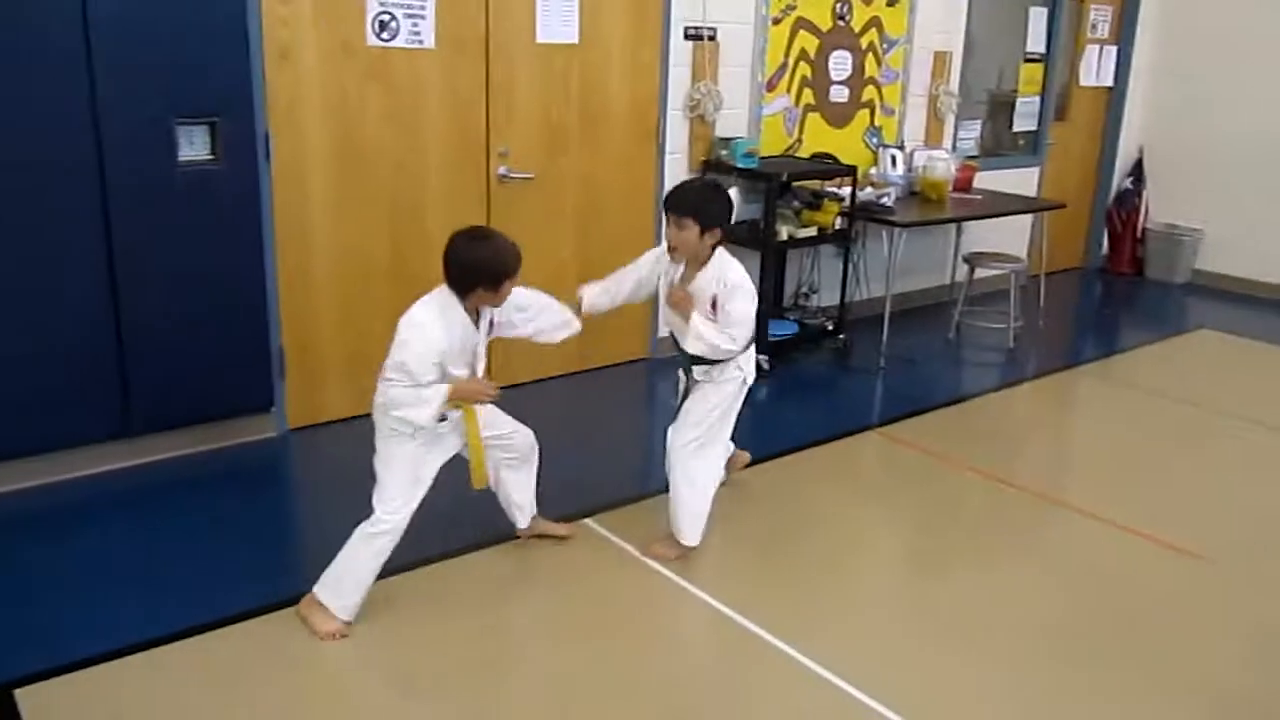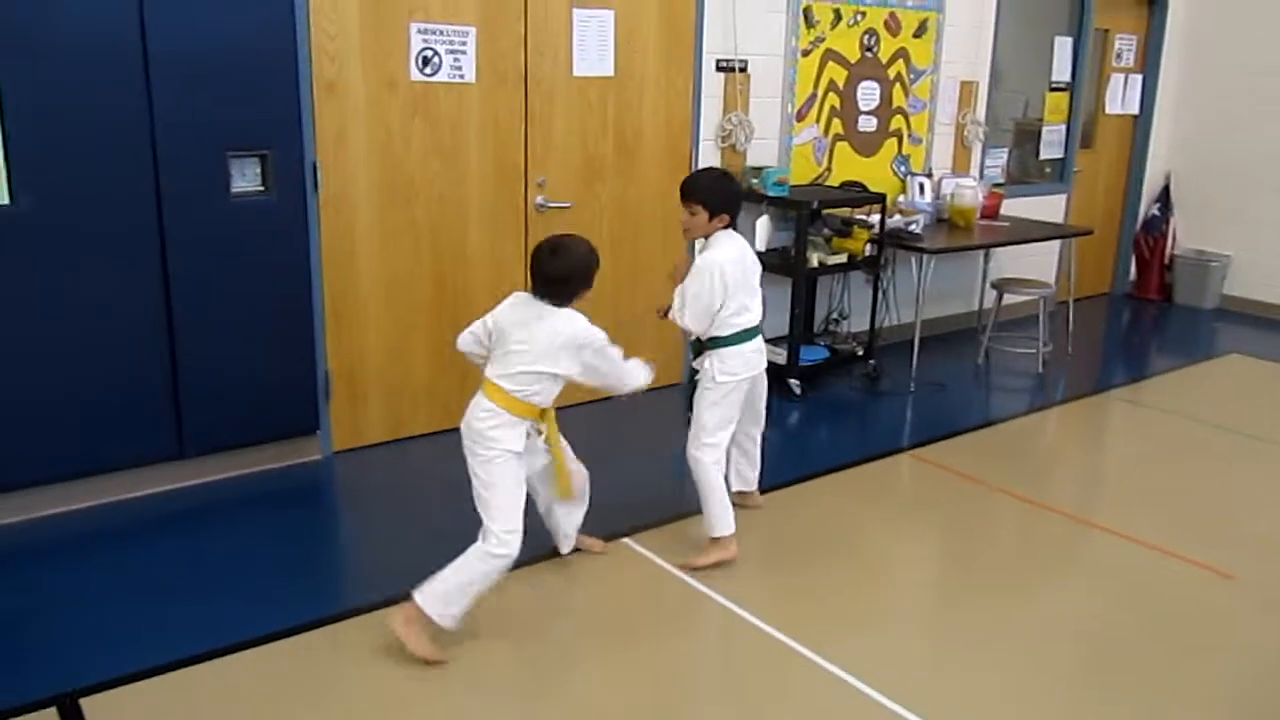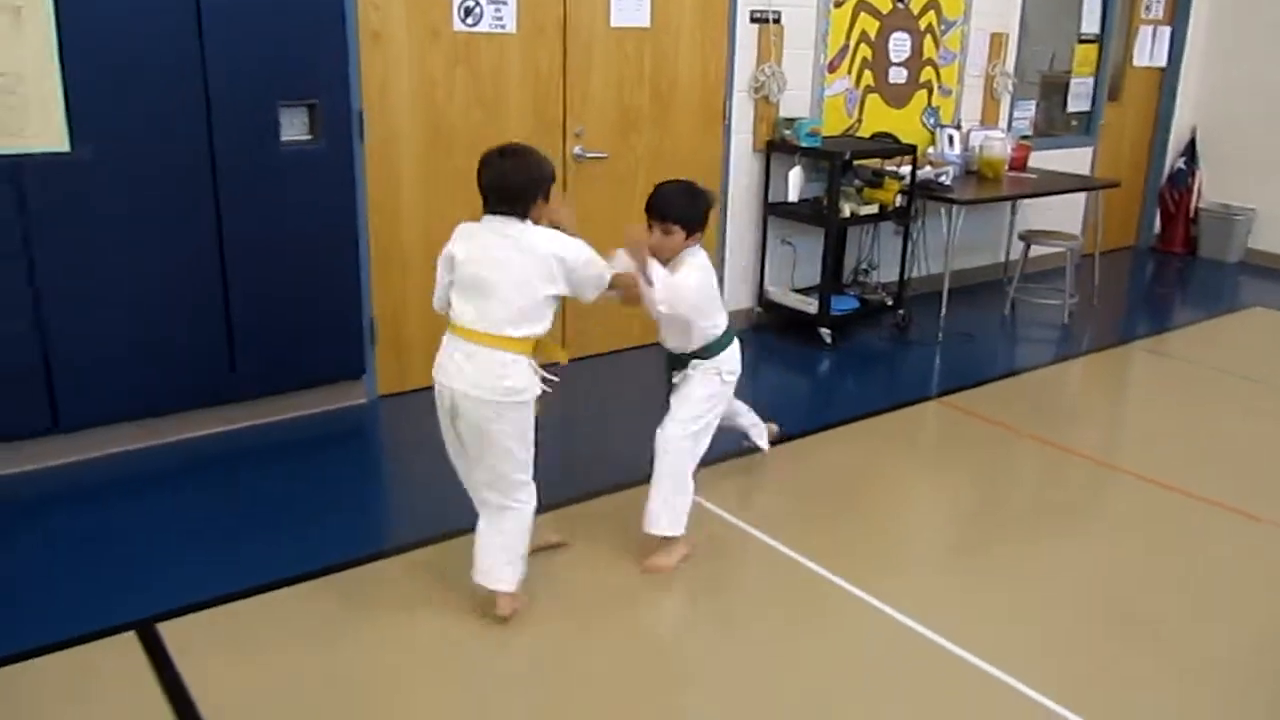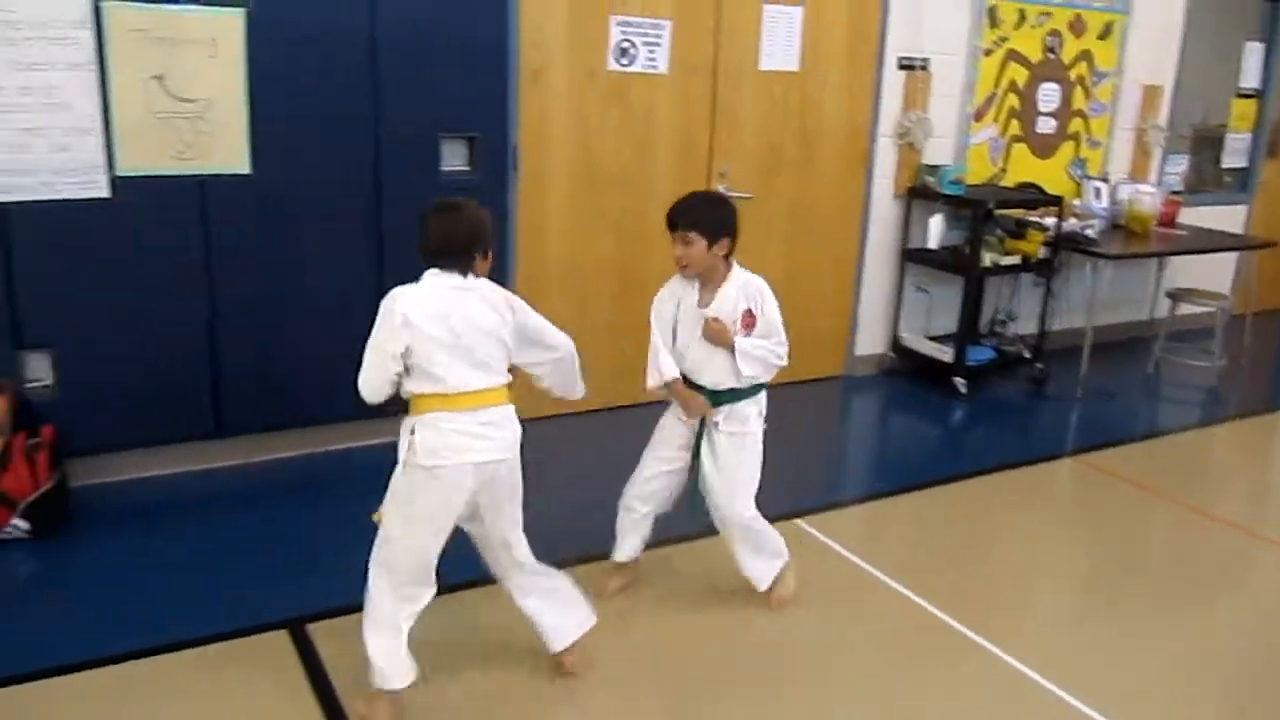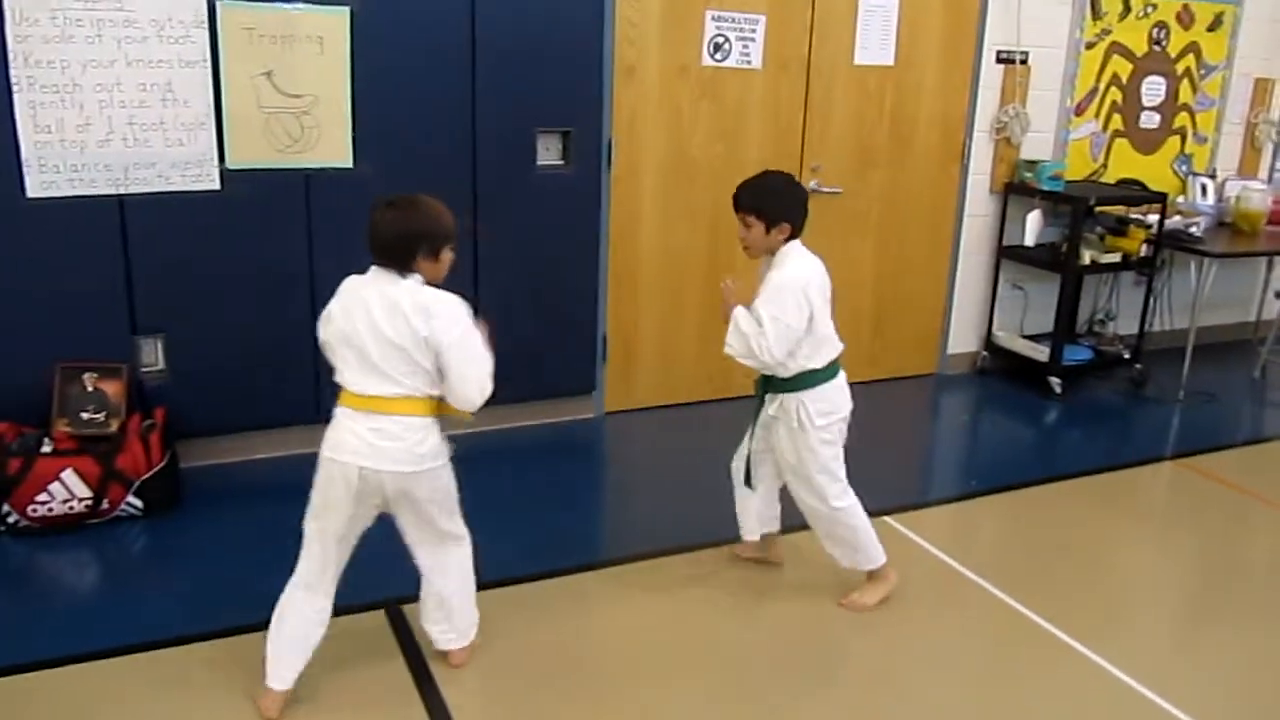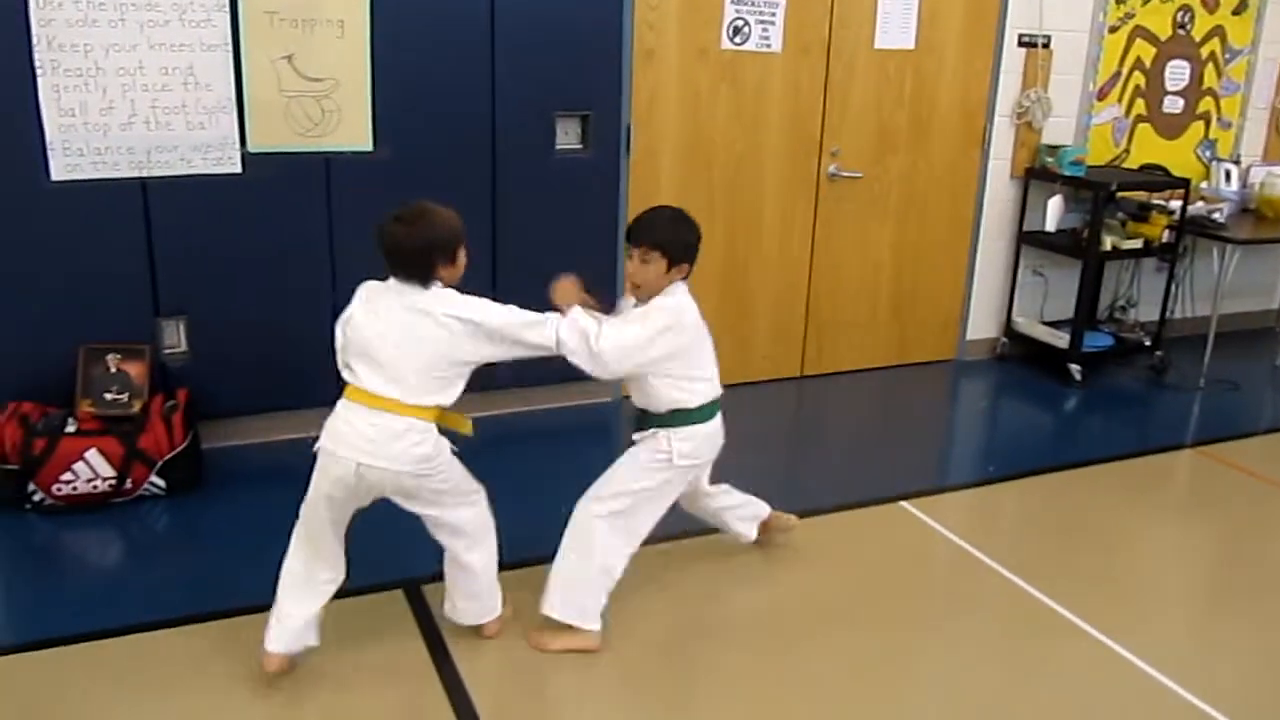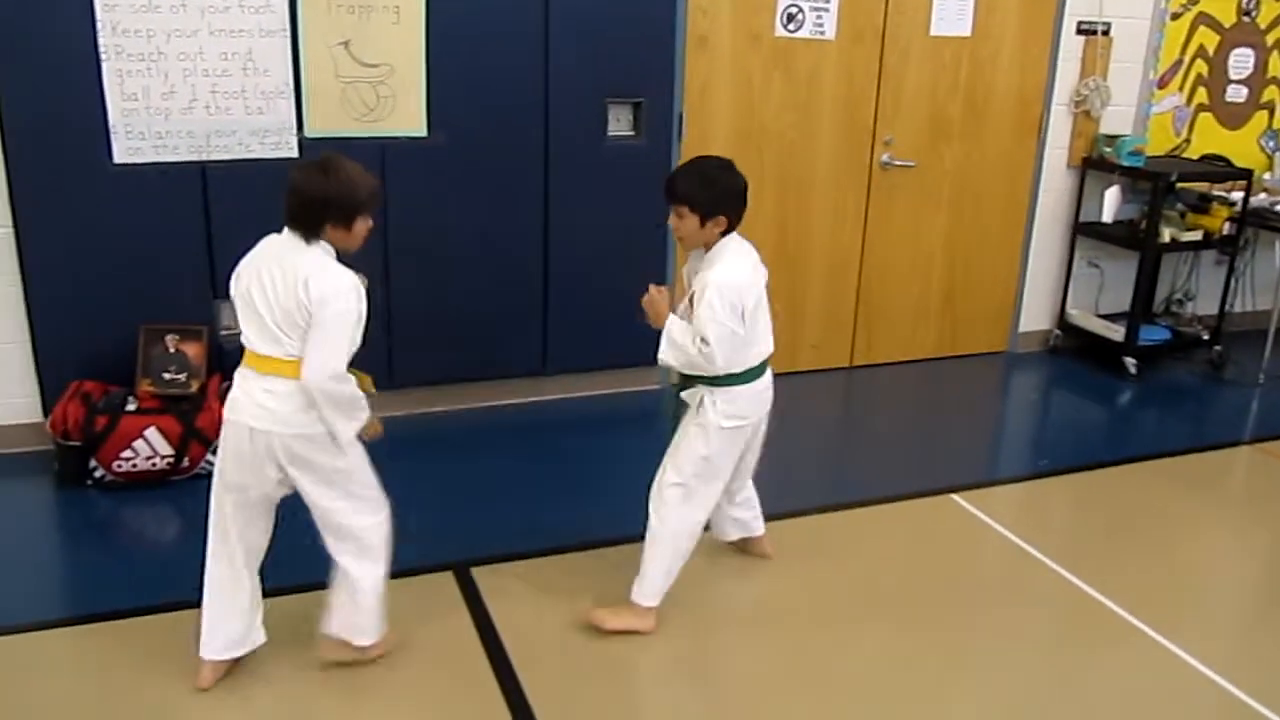
dt=0.5s
person 1, frame 1
left shoulder: (485, 305)
right shoulder: (425, 326)
left elbow: (532, 306)
right elbow: (395, 398)
left wrist: (570, 324)
right wrist: (453, 391)
left hip: (457, 411)
right hip: (410, 423)
left knee: (519, 443)
right knee: (390, 518)
left ankle: (528, 521)
right ankle: (321, 602)
person 1, frame 2
left shoulder: (515, 305)
right shoulder: (578, 333)
left elbow: (468, 344)
right elbow: (623, 378)
right wrist: (643, 367)
left hip: (518, 424)
right hip: (499, 433)
left knee: (570, 477)
right knee: (503, 544)
left ankle: (567, 539)
right ankle: (415, 614)
person 1, frame 3
left shoulder: (462, 238)
right shoulder: (557, 249)
left elbow: (442, 302)
right elbow: (596, 281)
left hip: (453, 367)
right hip: (502, 379)
left knee: (480, 470)
right knee: (509, 487)
left ankle: (516, 540)
right ankle: (502, 588)
person 1, frame 4
left shoulder: (402, 303)
right shoulder: (502, 302)
left elbow: (372, 388)
right elbow: (559, 352)
right wrist: (570, 387)
left hip: (437, 447)
right hip: (497, 440)
left knee: (397, 569)
right knee: (510, 554)
right ankle: (566, 637)
person 1, frame 5
left shoulder: (348, 294)
right shoulder: (444, 309)
right elbow: (471, 394)
right wrist: (476, 343)
left hip: (349, 442)
right hip: (413, 448)
left knee: (318, 563)
right knee: (446, 544)
right ankle: (455, 640)
person 1, frame 6
left shoulder: (366, 299)
right shoulder: (466, 316)
right elbow: (544, 332)
left hip: (348, 438)
right hip: (411, 450)
left knee: (317, 537)
right knee: (469, 517)
left ankle: (281, 645)
right ankle: (484, 614)
person 1, frame 7
left shoulder: (261, 253)
right shoulder: (338, 284)
right elbow: (326, 377)
right wrist: (358, 417)
left hip: (247, 408)
right hip: (303, 419)
left knee: (237, 534)
right knee: (360, 518)
left ankle: (218, 652)
right ankle: (352, 633)
person 2, frame 1
left shoulder: (732, 277)
right shoulder: (664, 260)
left elbow: (731, 340)
right elbow: (622, 284)
left wrist: (691, 315)
right wrist: (580, 300)
left hip: (726, 371)
right hip: (692, 364)
left knee: (687, 443)
right knee: (701, 437)
left ankle: (683, 538)
right ankle: (731, 456)
person 2, frame 2
left shoulder: (709, 261)
right shoulder: (740, 248)
left elbow: (693, 321)
left wrist: (680, 287)
right wrist: (683, 304)
left hip: (725, 360)
right hip: (751, 350)
left knee: (704, 449)
right knee: (744, 427)
left ankle: (723, 539)
right ankle: (746, 489)
person 2, frame 3
left shoulder: (694, 270)
right shoulder: (661, 255)
left elbow: (671, 302)
right elbow: (621, 268)
left wrist: (644, 262)
left hip: (711, 364)
right hip: (694, 359)
left knee: (675, 439)
right knee: (716, 407)
left ankle: (671, 537)
right ankle: (761, 432)
person 2, frame 4
left shoulder: (754, 293)
right shoulder: (676, 292)
left elbow: (776, 355)
right elbow: (660, 349)
left wrist: (730, 340)
right wrist: (680, 393)
left hip: (738, 413)
right hip: (688, 405)
left knee: (732, 506)
right knee: (646, 487)
left ankle: (778, 569)
right ankle: (625, 562)
person 2, frame 5
left shoulder: (788, 280)
right shoulder: (794, 262)
left elbow: (767, 352)
left wrist: (737, 311)
right wrist: (747, 313)
left hip: (809, 402)
right hip: (790, 394)
left knee: (825, 494)
right knee: (752, 463)
left ankle: (879, 572)
right ankle: (762, 542)
person 2, frame 6
left shoulder: (668, 313)
right shoulder: (648, 304)
left elbow: (609, 355)
right elbow: (618, 334)
left wrist: (573, 311)
right wrist: (578, 316)
left hip: (680, 437)
right hip: (696, 426)
left knee: (599, 516)
right knee: (698, 493)
left ankle: (578, 625)
right ankle: (767, 520)
person 2, frame 7
left shoulder: (728, 275)
right shoulder: (732, 254)
left elbow: (710, 354)
left wrist: (666, 319)
right wrist: (667, 311)
left hip: (727, 398)
right hip: (746, 389)
left knee: (677, 491)
right knee: (728, 470)
left ankle: (644, 605)
right ankle: (749, 534)
